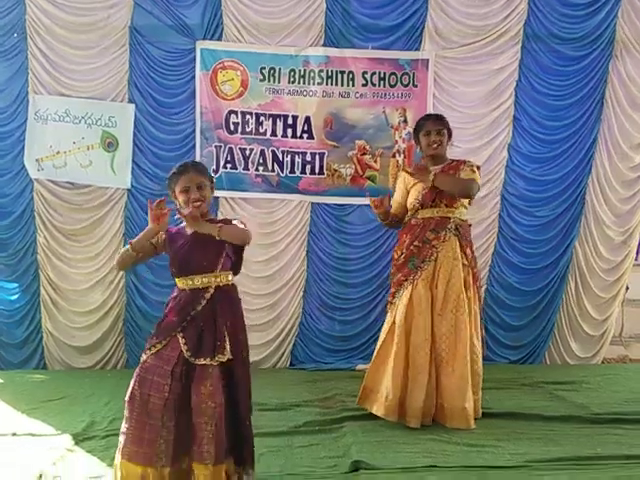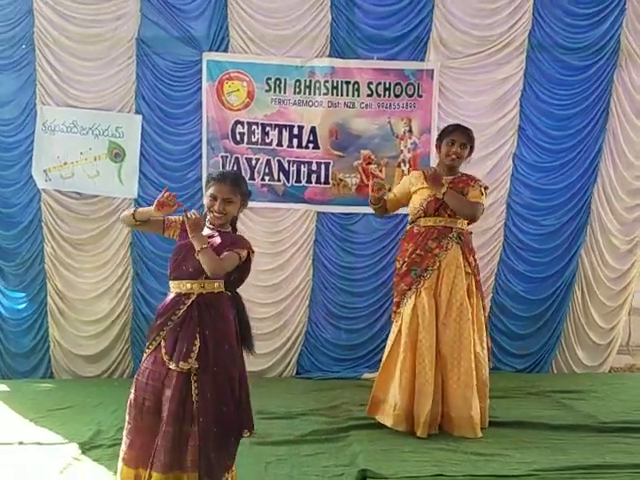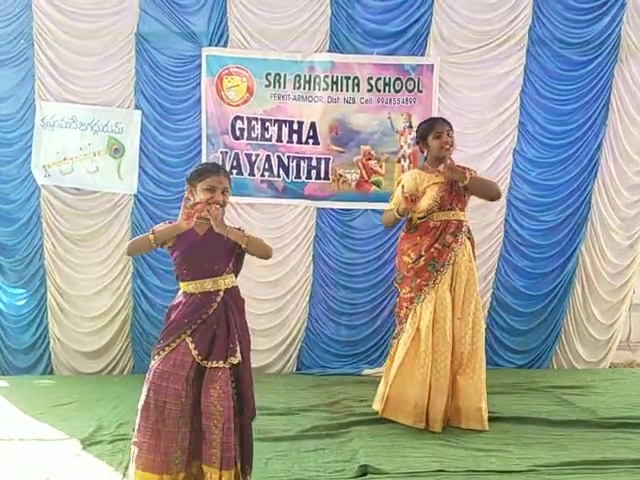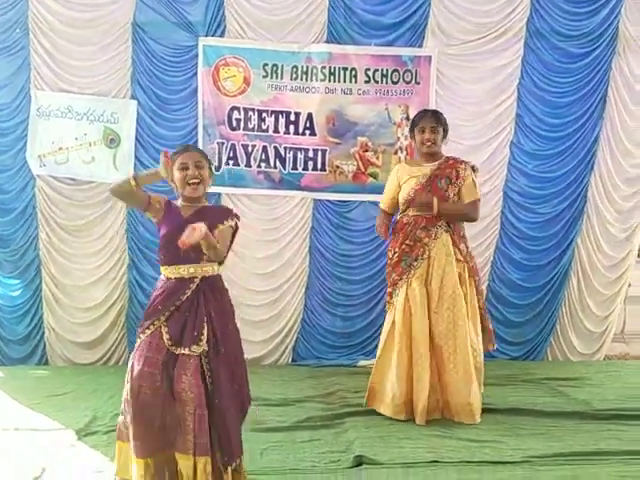
dt=0.7s
person 1, frame 1
left shoulder: (227, 226)
right shoulder: (170, 235)
left elbow: (243, 237)
right elbow: (122, 263)
left wrist: (201, 226)
right wrist: (151, 231)
left hip: (219, 319)
right hip: (181, 319)
left knee: (212, 401)
right knee: (155, 392)
person 1, frame 2
left shoulder: (237, 244)
right shoulder: (182, 227)
left elbow: (215, 269)
right elbow: (128, 219)
left wrist: (197, 236)
right wrist: (154, 211)
left hip: (209, 325)
right hip: (174, 323)
left knee: (201, 404)
right knee: (150, 399)
person 1, frame 3
left shoulder: (231, 234)
right shoulder: (174, 230)
left elbow: (266, 251)
right elbow: (131, 249)
left wrist: (224, 230)
right wrist: (179, 227)
left hip: (224, 322)
right hip: (187, 319)
left knee: (220, 402)
right knee: (169, 396)
person 1, frame 4
left shoulder: (223, 215)
right shoulder: (163, 208)
left elbow: (219, 253)
right elbow: (117, 191)
left wrist: (204, 234)
right wrist: (157, 174)
left hip: (207, 307)
right hip: (166, 305)
left knee: (199, 389)
right knee: (145, 383)
person 2, frame 1
left shoulder: (464, 168)
right shoulder: (408, 177)
left elbow: (469, 190)
right elbow: (397, 219)
left wrist: (430, 177)
right wrist: (383, 213)
left hip: (454, 255)
right hip: (415, 254)
left knee: (452, 323)
right knee: (413, 321)
left ankle: (450, 401)
right ankle: (412, 399)
person 2, frame 2
left shoulder: (473, 185)
right shoulder: (415, 178)
left elbow: (473, 213)
right elbow: (385, 208)
left wrist: (441, 189)
right wrist: (375, 199)
left hip: (455, 264)
right hip: (417, 262)
left knee: (455, 332)
right knee: (417, 330)
left ankle: (456, 410)
right ankle: (417, 409)
person 2, frame 3
left shoulder: (463, 173)
right shoulder: (413, 177)
left elbow: (495, 193)
right elbow: (387, 220)
left wrist: (460, 177)
right wrist: (403, 209)
left hip: (458, 258)
right hip: (422, 258)
left knee: (460, 328)
right knee: (424, 324)
left ankle: (456, 403)
right ankle: (416, 402)
person 2, frame 4
left shoulder: (459, 168)
right shoulder: (401, 171)
left elbow: (472, 211)
right elbow: (385, 213)
left wrist: (434, 205)
right wrist: (382, 224)
left hip: (447, 253)
right hip: (409, 252)
left knee: (450, 323)
right knee: (408, 320)
left ankle: (451, 398)
right ankle: (406, 397)
